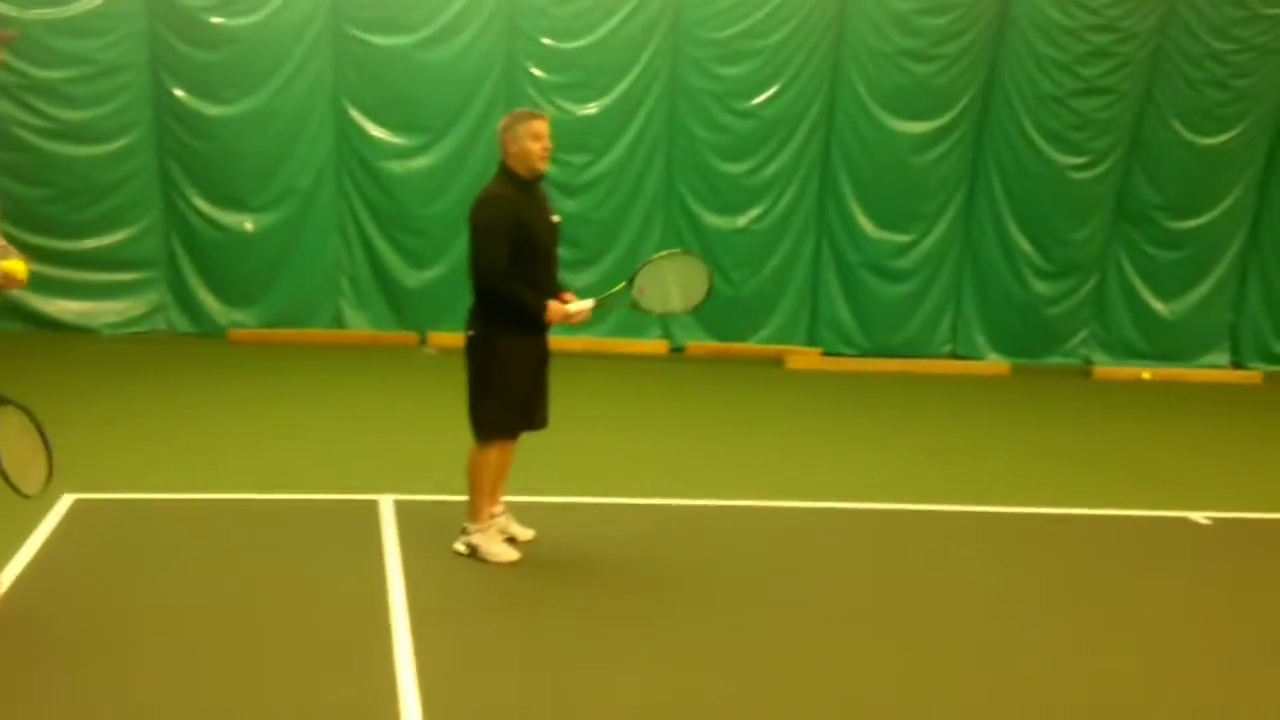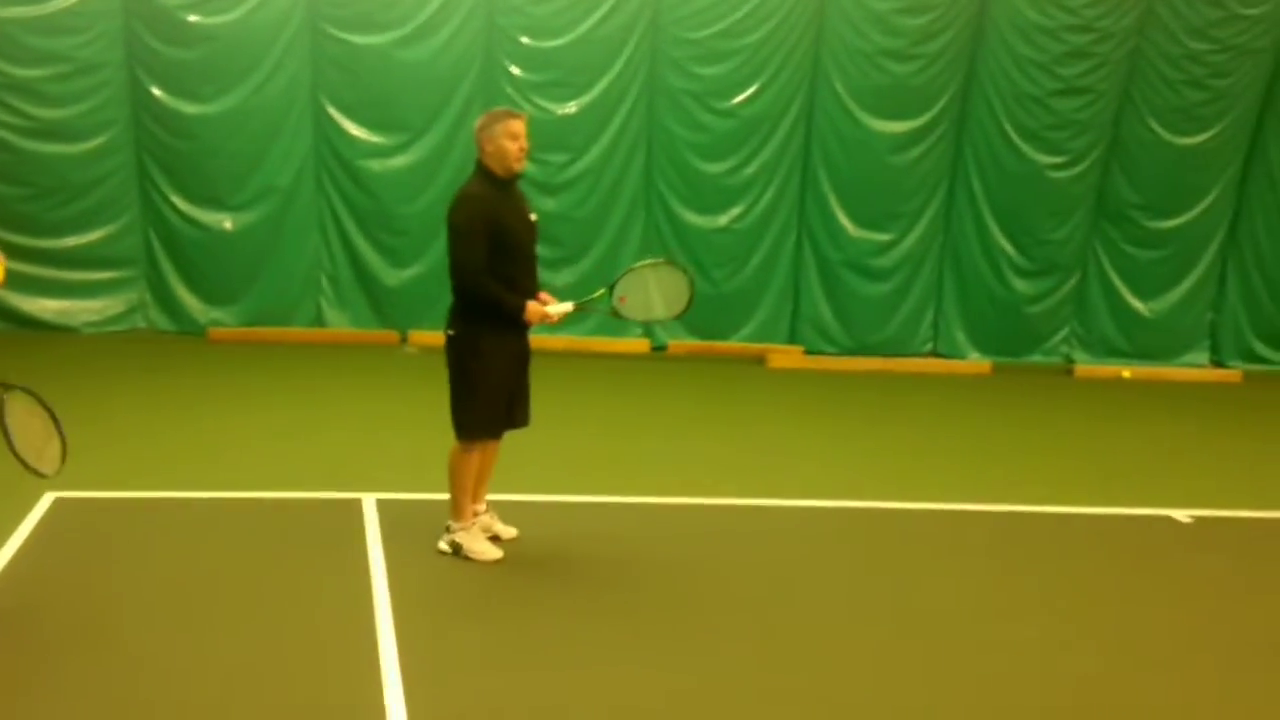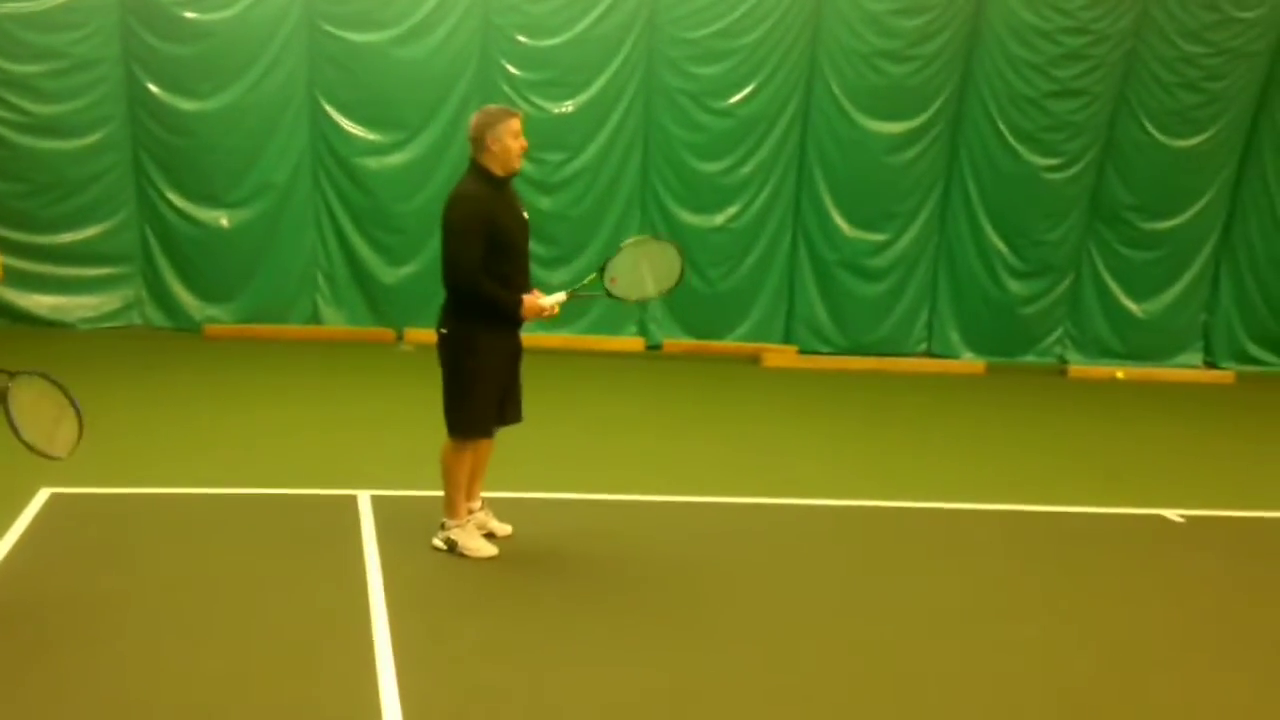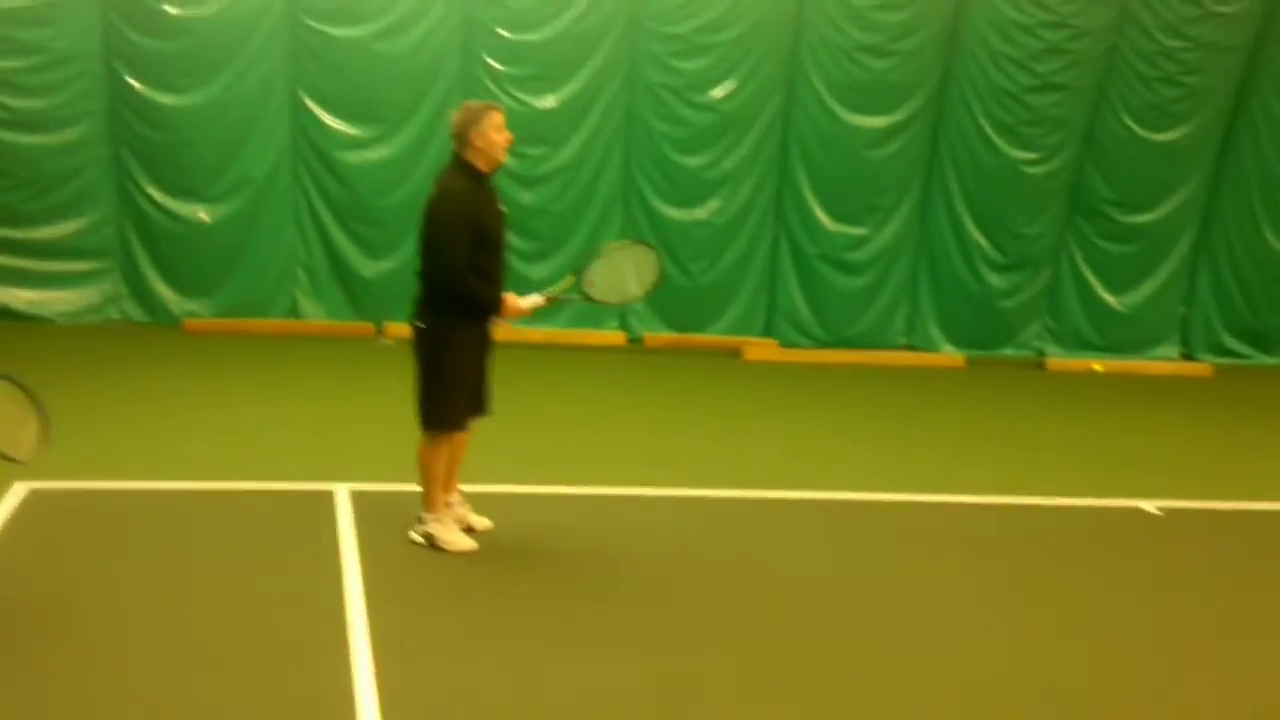
dt=0.2s
person 1, frame 1
left shoulder: (537, 196)
right shoulder: (496, 202)
right elbow: (491, 278)
left wrist: (560, 295)
right wrist: (541, 308)
left hip: (529, 334)
right hip: (497, 335)
left knee: (512, 430)
right knee: (491, 433)
left ankle: (494, 512)
right ankle: (475, 529)
person 1, frame 2
left shoulder: (513, 194)
right shoulder: (473, 201)
right elbow: (468, 278)
left wrist: (536, 295)
right wrist: (519, 307)
left hip: (509, 333)
right hip: (478, 335)
left knee: (494, 428)
right knee: (473, 432)
left ankle: (477, 510)
right ankle: (458, 528)
person 1, frame 3
left shoulder: (503, 192)
right shoulder: (470, 200)
right elbow: (464, 277)
left wrist: (526, 294)
right wrist: (516, 304)
left hip: (500, 330)
right hip: (471, 332)
left knee: (488, 425)
right knee: (467, 429)
left ankle: (473, 507)
right ankle: (453, 524)
person 1, frame 4
left shoulder: (477, 185)
right shoulder: (455, 195)
right elbow: (449, 274)
left wrist: (494, 301)
right wrist: (498, 304)
left hip: (468, 322)
right hip: (446, 325)
left knee: (463, 417)
right knee: (442, 423)
left ankle: (450, 500)
right ankle: (431, 519)
